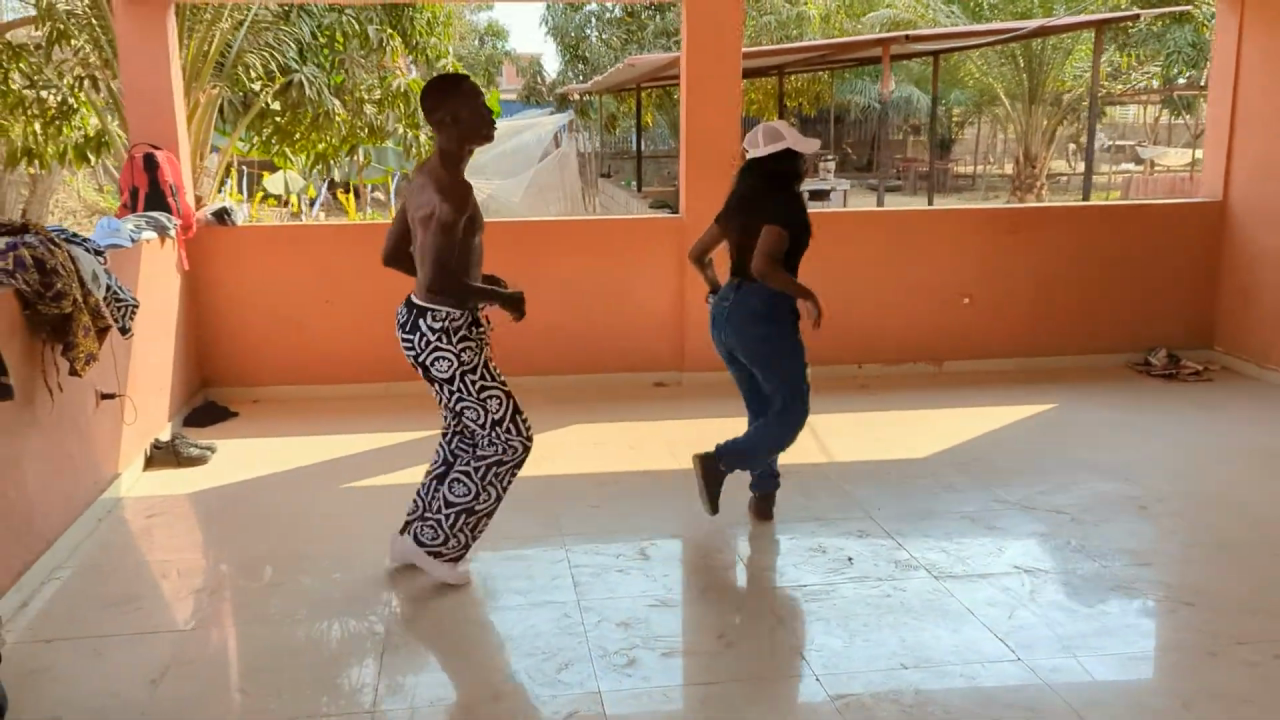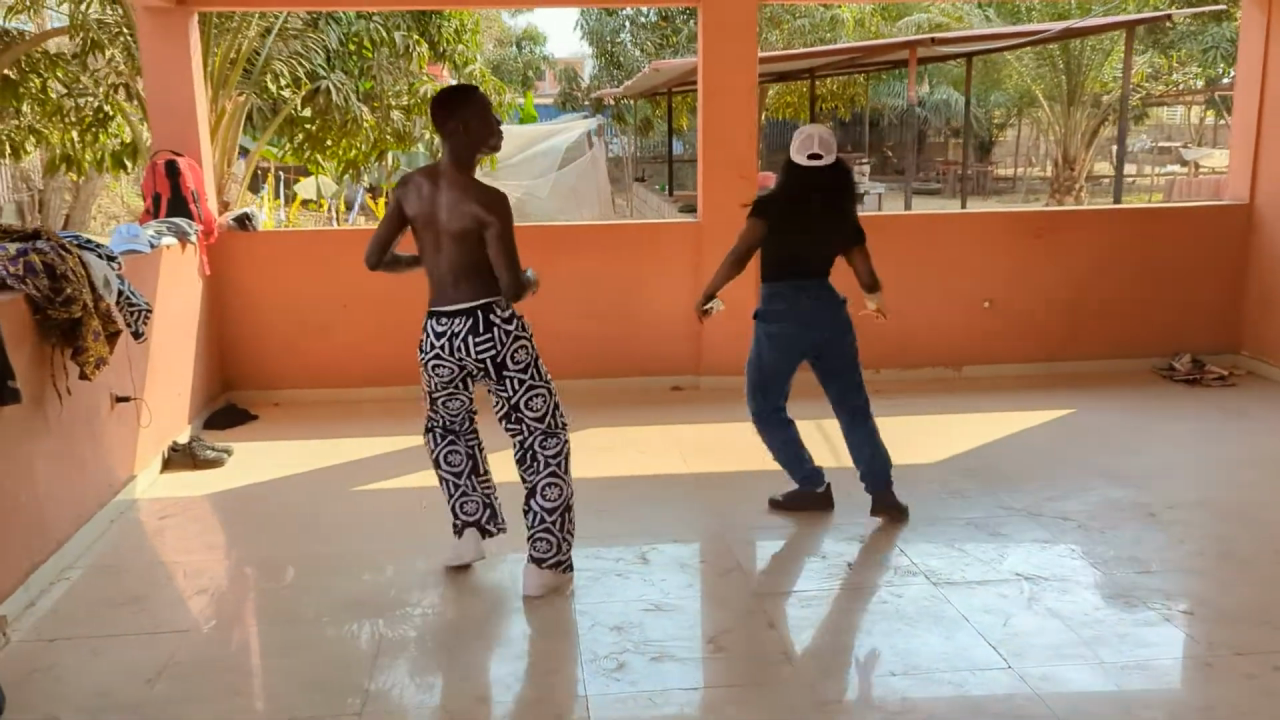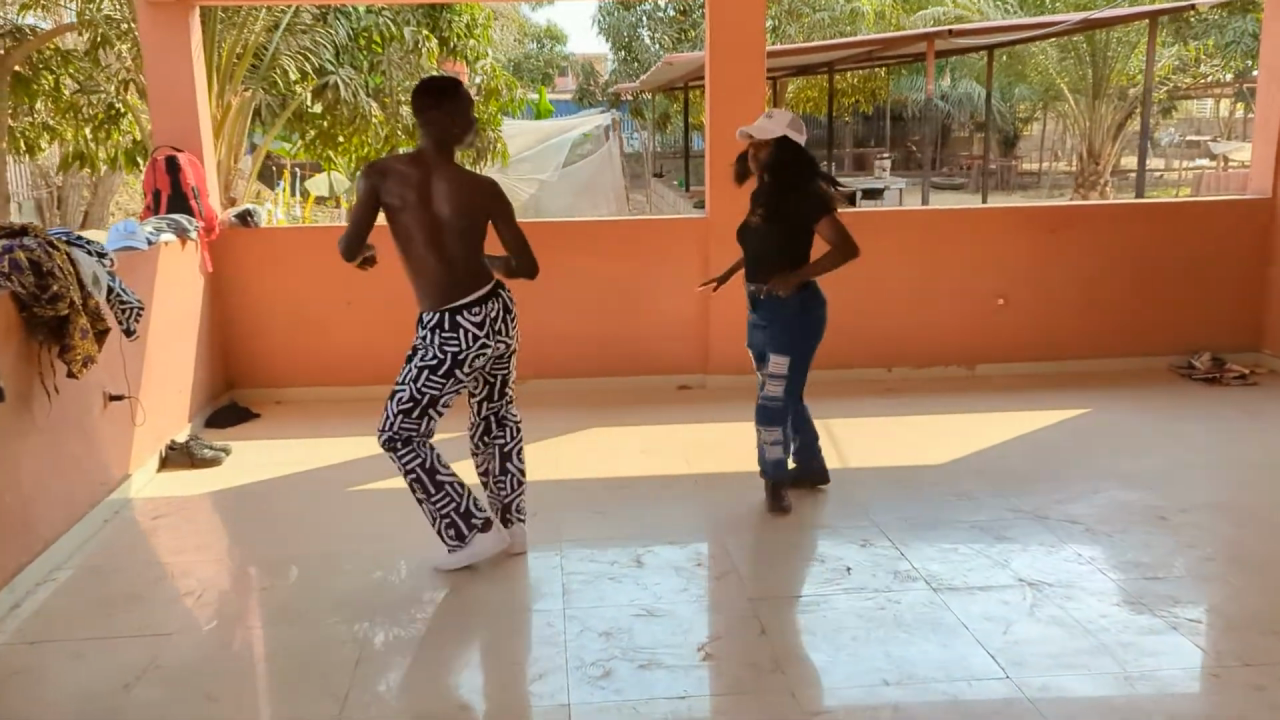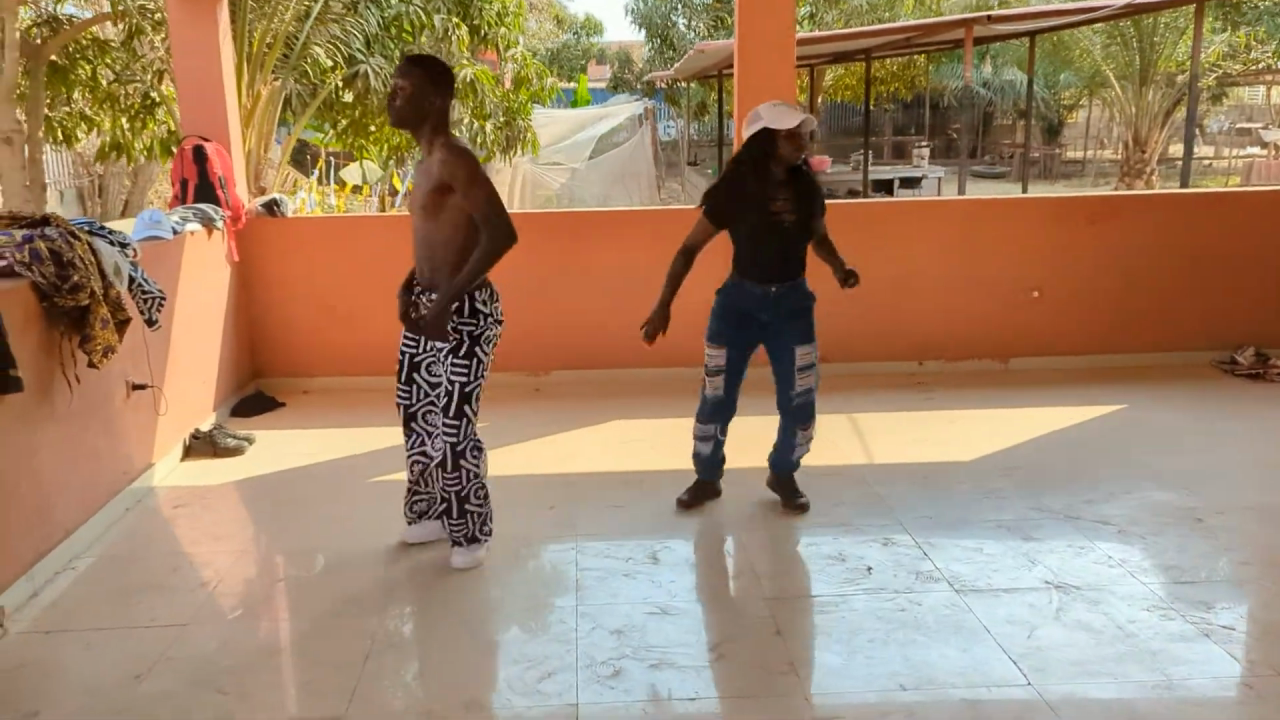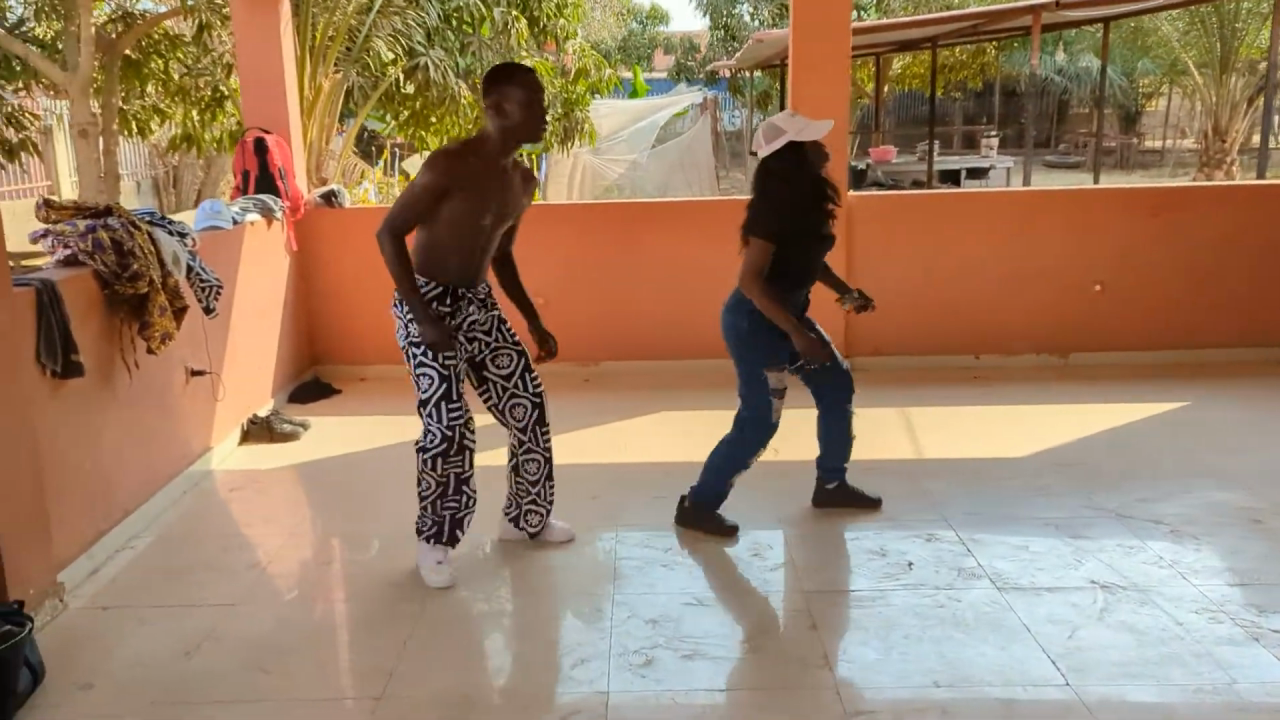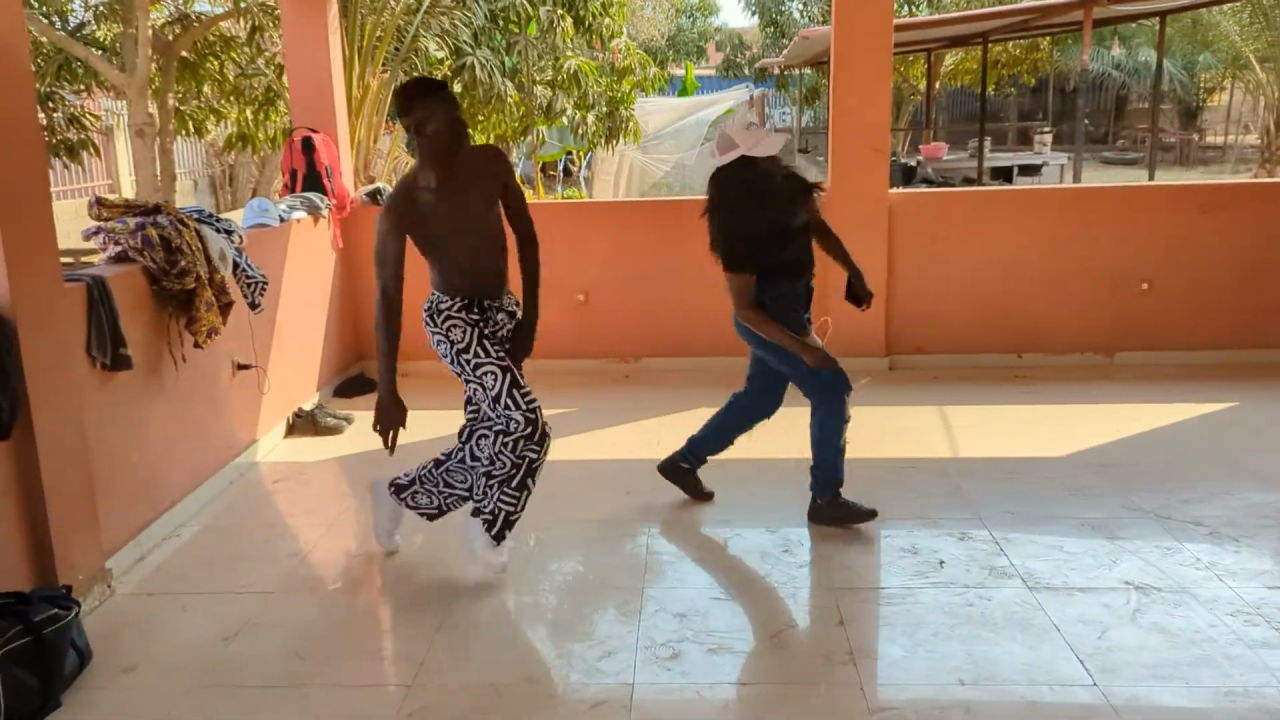
dt=0.4s
person 1, frame 1
left shoulder: (428, 177)
right shoulder: (452, 189)
left elbow: (391, 256)
right elbow: (435, 283)
right wrist: (498, 297)
left hip: (433, 322)
right hip: (443, 329)
left knee: (469, 435)
right knee: (508, 438)
left ankle: (424, 538)
right ankle: (429, 543)
person 1, frame 2
left shoulder: (410, 186)
right shoulder: (488, 202)
left elbow: (373, 260)
right elbow: (511, 289)
right wrist: (529, 280)
left hip: (437, 334)
right hip: (491, 329)
left knee: (447, 427)
right knee: (544, 439)
left ankle: (469, 531)
right ankle: (546, 564)
person 1, frame 3
left shoulder: (379, 175)
right shoulder: (483, 190)
left elbow: (347, 250)
right elbow: (528, 268)
left wrist: (366, 250)
left hip: (443, 331)
right hip: (493, 317)
left knee: (400, 437)
right knee: (495, 421)
left ankle: (475, 532)
right ankle: (509, 526)
person 1, frame 4
left shoulder: (452, 160)
right shoulder: (433, 162)
left elbow: (503, 234)
left wrist: (448, 296)
right wrist: (413, 284)
left hip: (465, 311)
right hip: (431, 307)
left knee: (450, 429)
right knee: (415, 413)
left ankle: (470, 534)
right ankle: (434, 513)
person 1, frame 5
left shoulder: (521, 181)
right shoulder: (449, 164)
right elbow: (389, 234)
left wrist: (536, 322)
right wrist: (424, 315)
left hip: (478, 303)
right hip: (428, 304)
left knee: (527, 409)
right knee: (448, 428)
left ankle: (528, 518)
right ankle: (435, 539)
person 1, frame 6
left shoulder: (492, 162)
right shoulder: (402, 205)
left elbow: (526, 237)
right elbow: (389, 299)
left wrist: (530, 316)
right wrist: (387, 390)
left hip: (502, 307)
right hip: (457, 316)
left knee: (494, 429)
right knee: (525, 428)
left ankle: (405, 495)
right ankle: (487, 516)
person 2, frame 1
left shoulder: (743, 201)
right shoulder: (784, 204)
left elbow: (696, 254)
right elbow: (764, 266)
left wrist: (717, 290)
right wrist: (806, 293)
left hip: (725, 314)
right hip: (762, 318)
left knee: (764, 408)
right knee: (789, 413)
left ankle: (763, 491)
right ankle: (718, 461)
person 2, frame 2
left shoulder: (771, 206)
right shoulder: (841, 216)
left elbow: (737, 257)
right elbow: (868, 281)
left wrist: (706, 296)
right wrist: (875, 300)
left hip: (779, 317)
right hip: (827, 315)
left knee: (766, 409)
right knee: (853, 406)
left ankle: (813, 488)
right ankle: (882, 493)
person 2, frame 3
left shoulder: (801, 197)
right shoulder: (765, 197)
left elbow: (847, 248)
left wrist: (800, 275)
right wrist: (729, 273)
left hip: (794, 309)
right hip: (763, 308)
left knee: (774, 403)
right knee: (783, 397)
left ankle: (776, 478)
right ankle: (810, 467)
person 2, frame 4
left shoulder: (807, 192)
right shoulder: (732, 192)
left elbow: (819, 238)
right elbow: (689, 248)
left wrist: (839, 266)
right wrist: (663, 306)
left hip: (792, 307)
right hip: (740, 306)
left knee: (799, 404)
right knee: (716, 402)
left ankle: (783, 475)
right ankle: (707, 478)
person 2, frame 5
left shoulder: (810, 198)
right shoulder: (775, 207)
right elbow: (750, 280)
left wrist: (845, 291)
right wrist: (797, 331)
left hip: (787, 317)
right hip: (755, 323)
left knee: (838, 387)
right knee: (759, 423)
left ankle: (832, 484)
right ankle: (698, 505)
person 2, frame 6
left shoulder: (786, 188)
right shoulder: (737, 226)
left elbow: (817, 229)
right elbow: (745, 309)
left wrist: (853, 273)
right wrist: (802, 345)
left hip: (787, 308)
right hip: (768, 319)
left knee: (759, 398)
right knee: (831, 390)
left ankle: (683, 461)
right ankle: (826, 499)
